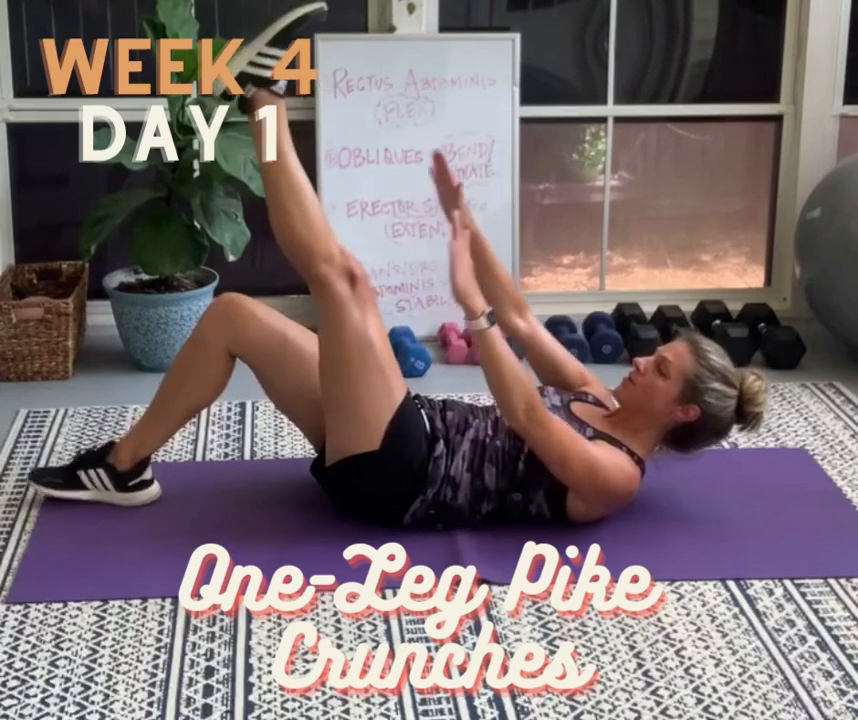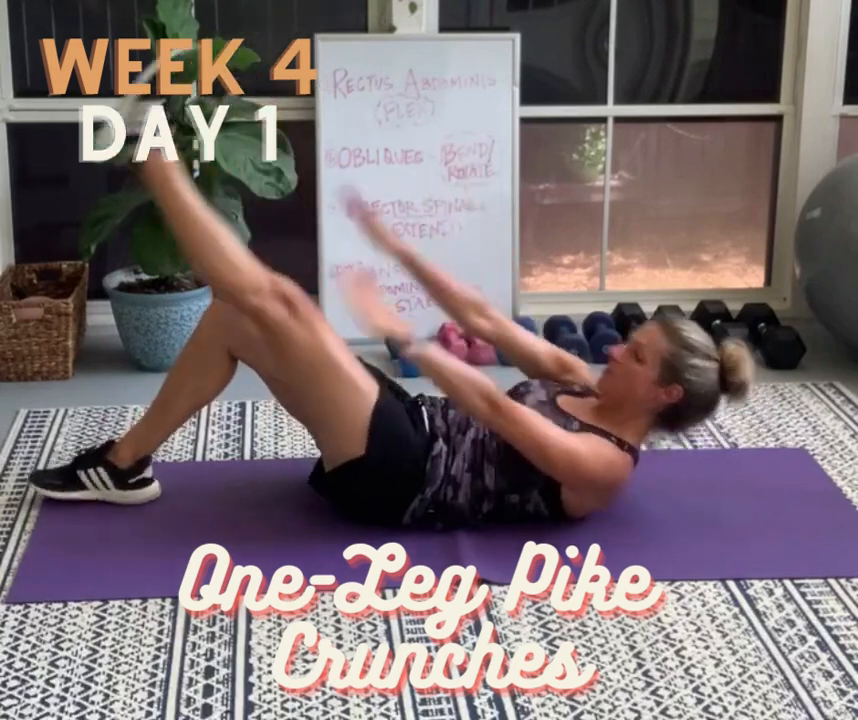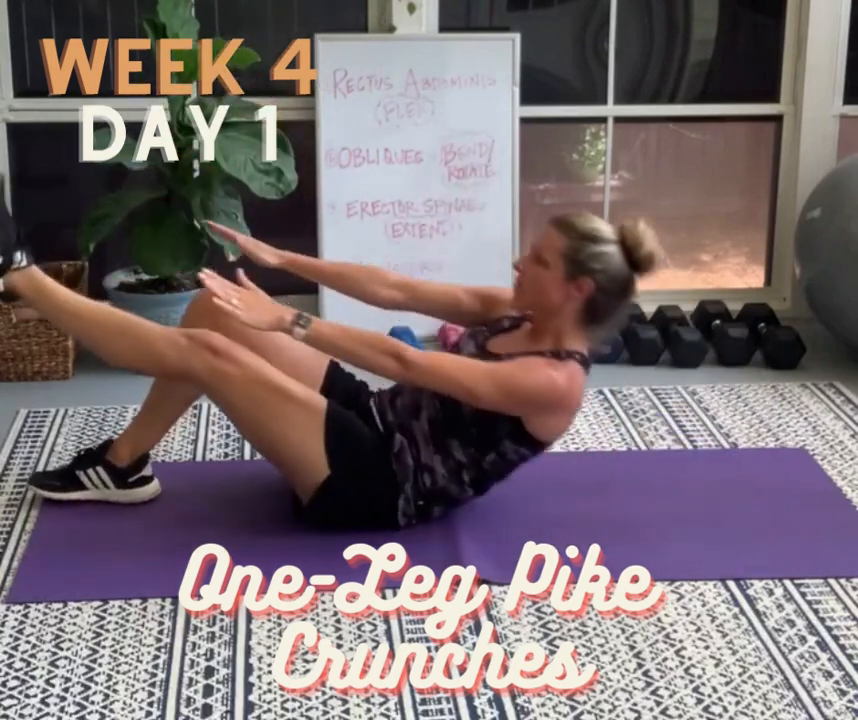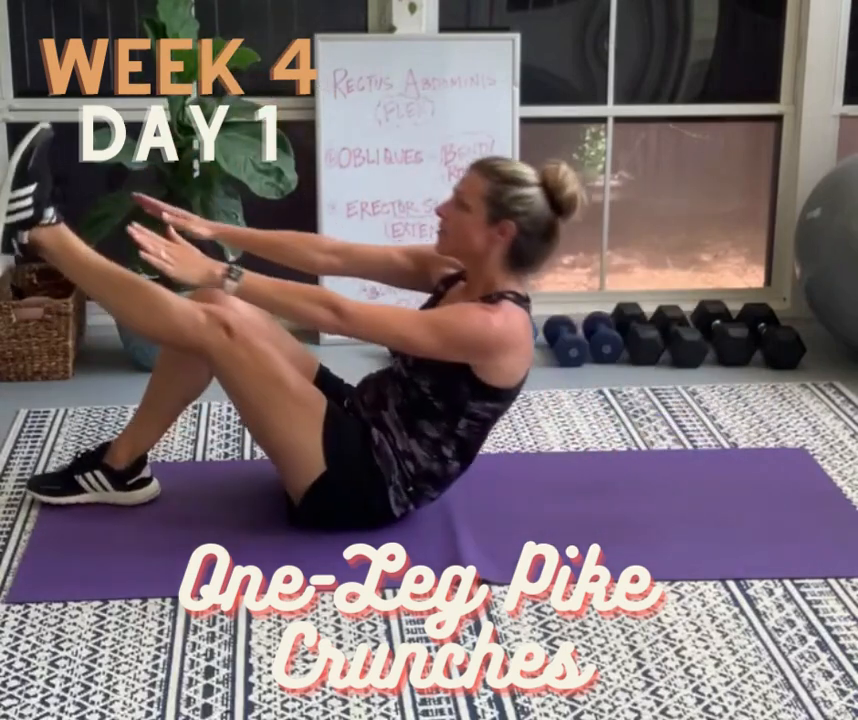
dt=0.3s
person 1, frame 1
left shoulder: (616, 475)
right shoulder: (602, 406)
left elbow: (527, 419)
right elbow: (522, 322)
left wrist: (473, 312)
right wrist: (465, 222)
left hip: (395, 478)
right hip: (418, 437)
left knee: (342, 277)
right knee: (233, 315)
left ankle: (270, 107)
right ankle: (123, 467)
person 1, frame 2
left shoulder: (609, 466)
right shoulder: (594, 388)
left elbow: (500, 413)
right elbow: (489, 322)
left wrist: (404, 335)
right wrist: (402, 252)
left hip: (397, 480)
right hip: (418, 433)
left knee: (276, 302)
right knee: (237, 304)
left ankle: (158, 157)
right ankle: (125, 465)
person 1, frame 3
left shoulder: (557, 381)
right shoulder: (518, 311)
left elbow: (407, 364)
right elbow: (398, 288)
left wrist: (289, 322)
right wrist: (284, 261)
left hip: (373, 485)
right hip: (375, 422)
left knee: (203, 351)
right knee: (216, 308)
right ankle: (122, 465)
person 1, frame 4
left shoulder: (496, 327)
right shoulder: (455, 271)
left elbow: (337, 315)
right elbow: (333, 255)
left wrist: (217, 274)
right wrist: (213, 230)
left hip: (367, 485)
right hip: (360, 428)
left knee: (214, 325)
right knee: (212, 308)
right ankle: (121, 469)
